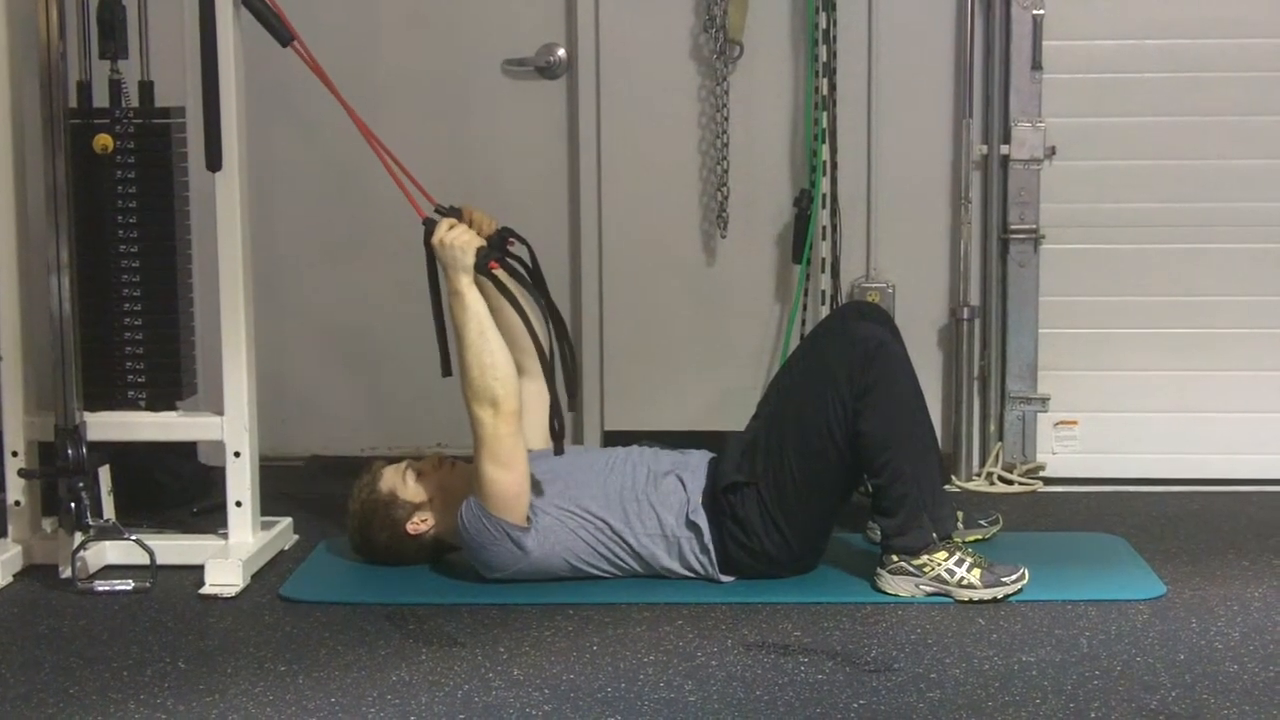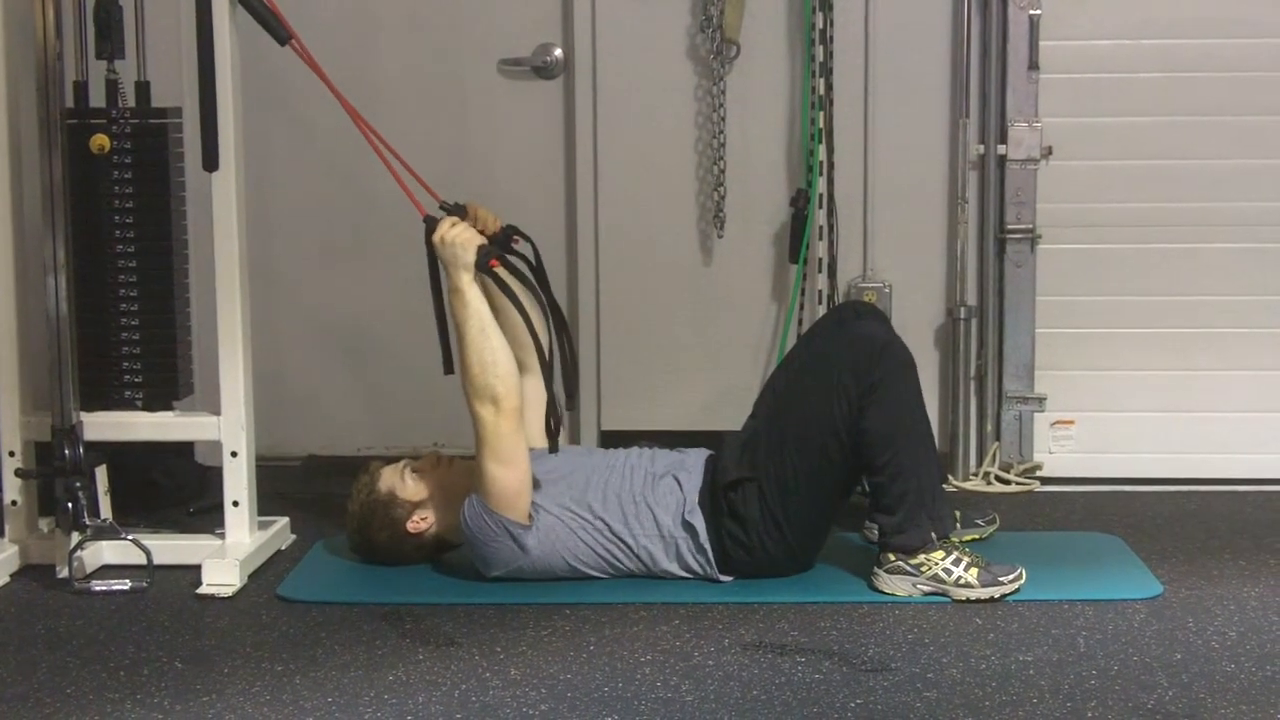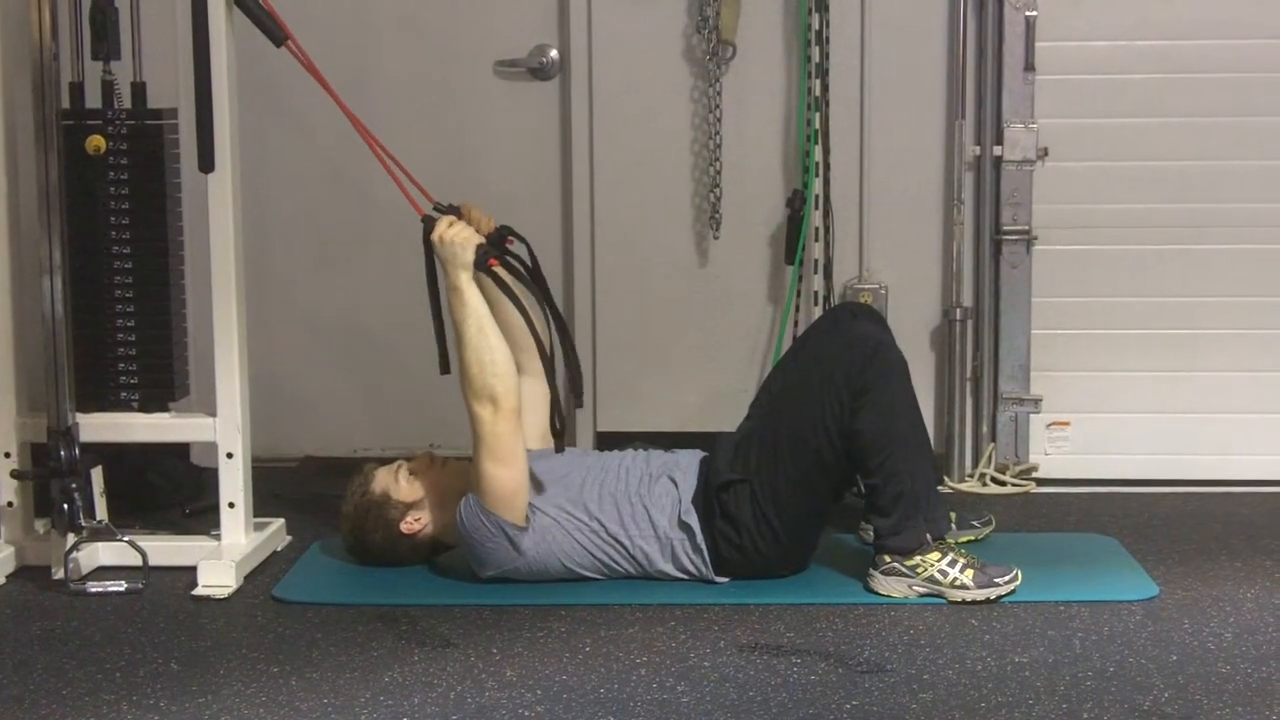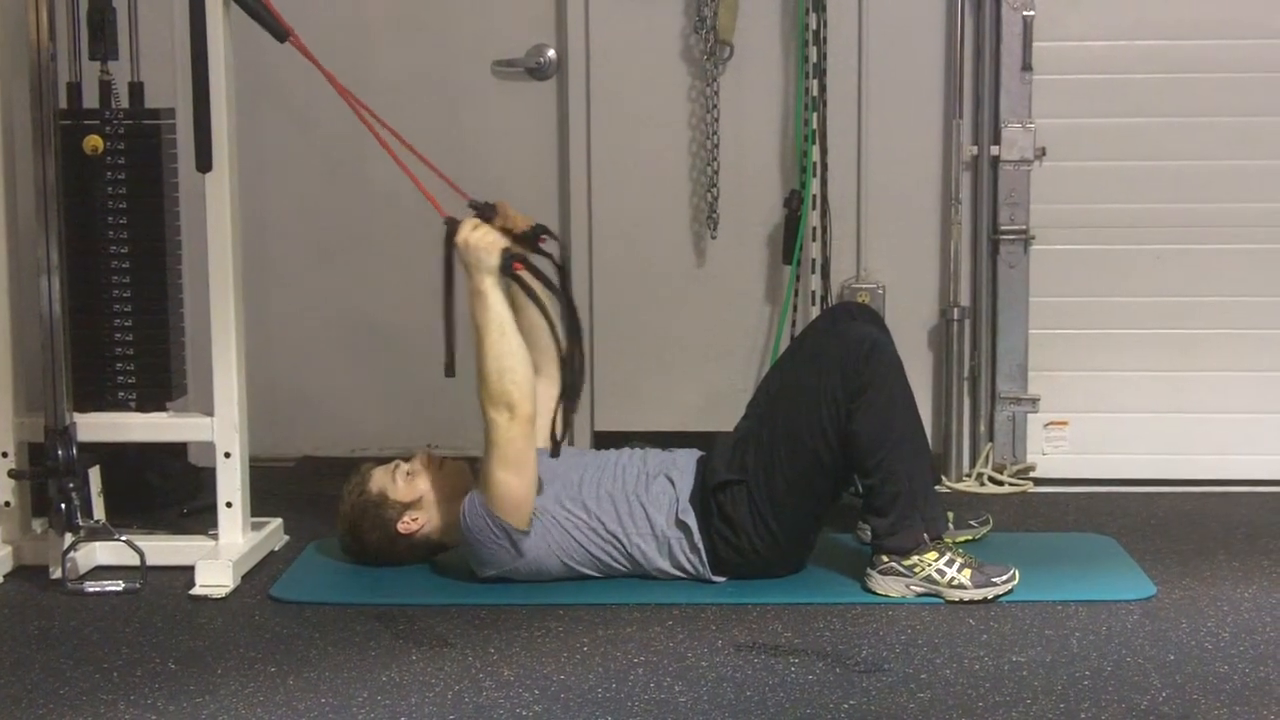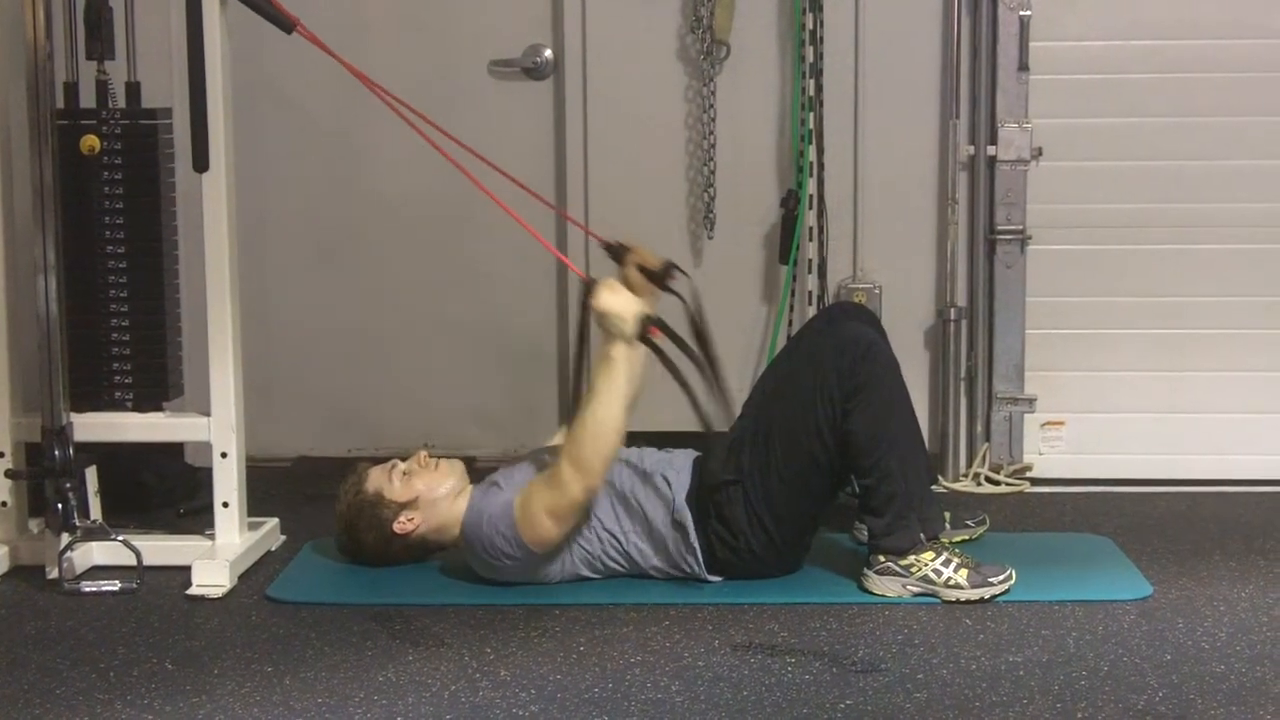
dt=0.4s
person 1, frame 1
left shoulder: (510, 487)
right shoulder: (492, 537)
left elbow: (528, 373)
right elbow: (494, 409)
left wrist: (489, 266)
right wrist: (459, 281)
left hip: (725, 490)
right hip: (749, 529)
left knee: (860, 327)
right knee: (865, 352)
left ankle: (917, 510)
right ankle: (919, 551)
person 1, frame 2
left shoulder: (513, 485)
right shoulder: (494, 536)
left elbow: (530, 374)
right elbow: (496, 407)
right wrist: (460, 280)
left hip: (721, 488)
right hip: (746, 529)
left knee: (857, 326)
right knee: (873, 354)
left ankle: (915, 510)
right ankle: (917, 550)
person 1, frame 3
left shoulder: (506, 491)
right shoulder: (489, 534)
left elbow: (526, 374)
right elbow: (495, 407)
left wrist: (486, 267)
right wrist: (458, 276)
left hip: (717, 489)
right hip: (741, 529)
left knee: (853, 327)
right knee: (862, 355)
left ankle: (913, 512)
right ankle: (912, 552)
person 1, frame 4
left shoulder: (497, 493)
right shoulder: (489, 536)
left elbow: (544, 379)
right elbow: (509, 414)
left wrist: (513, 260)
right wrist: (484, 278)
left hip: (715, 490)
right hip: (738, 527)
left knee: (850, 327)
right knee: (857, 352)
left ankle: (911, 512)
right ankle: (909, 553)
person 1, frame 5
left shoulder: (497, 496)
right shoulder: (490, 532)
left elbow: (586, 433)
right elbow: (580, 478)
left wrist: (633, 322)
right wrist: (617, 343)
left hip: (711, 487)
right hip: (735, 529)
left knee: (846, 329)
right knee: (853, 354)
left ankle: (909, 515)
right ankle: (906, 554)
